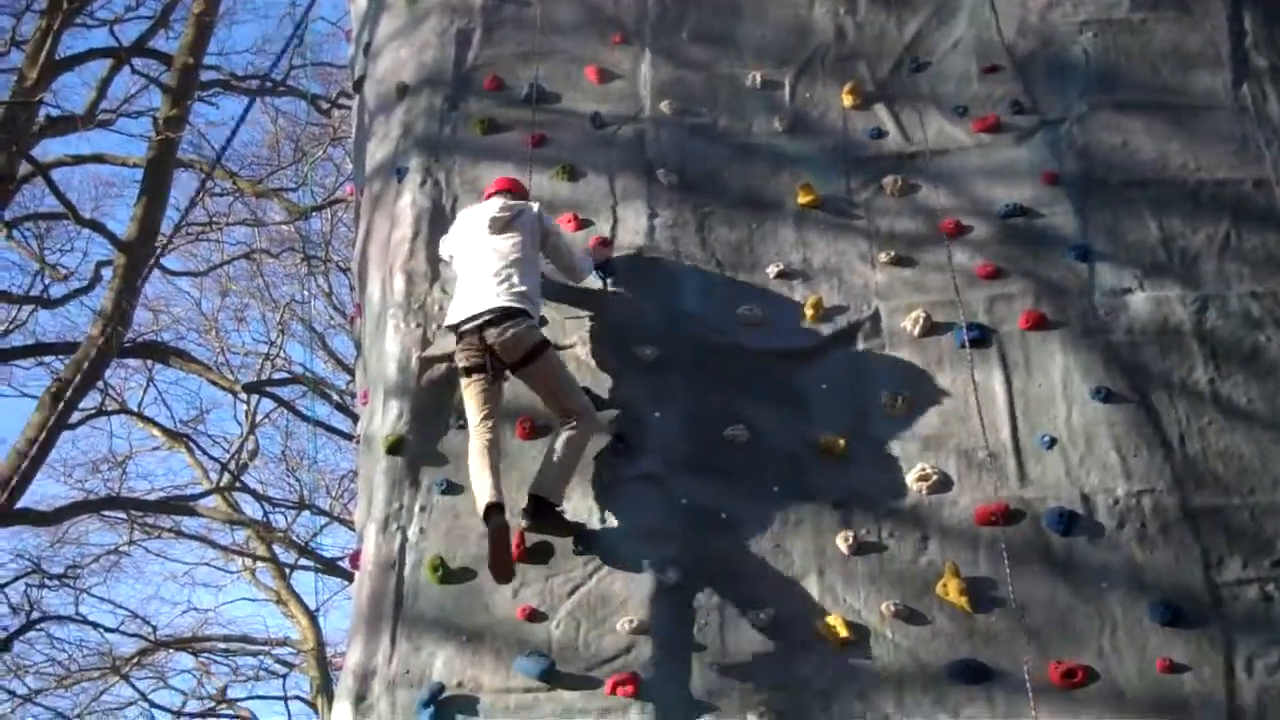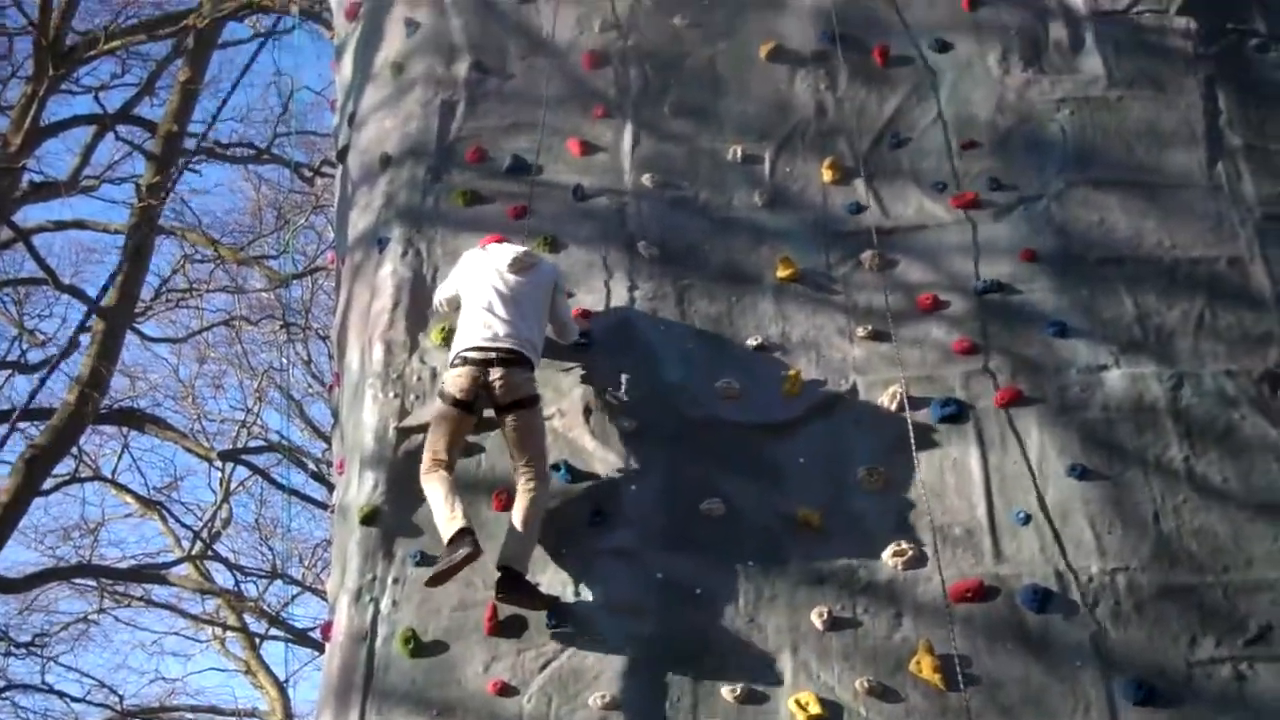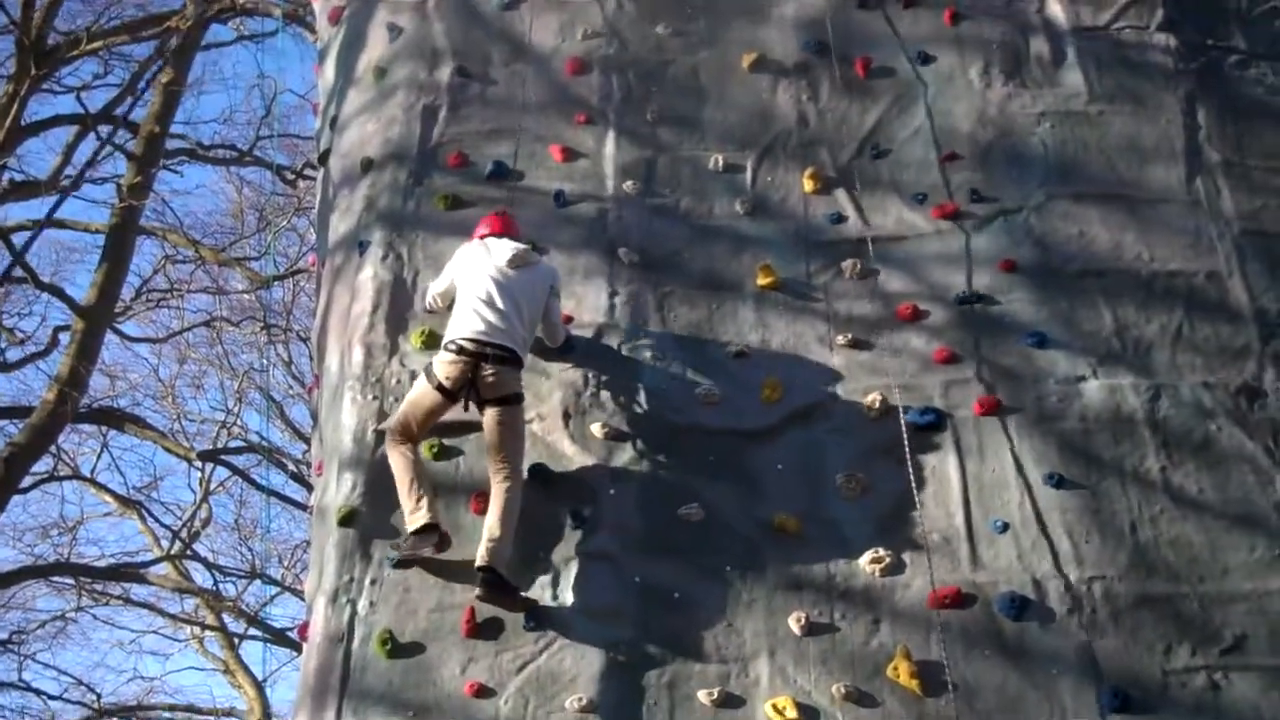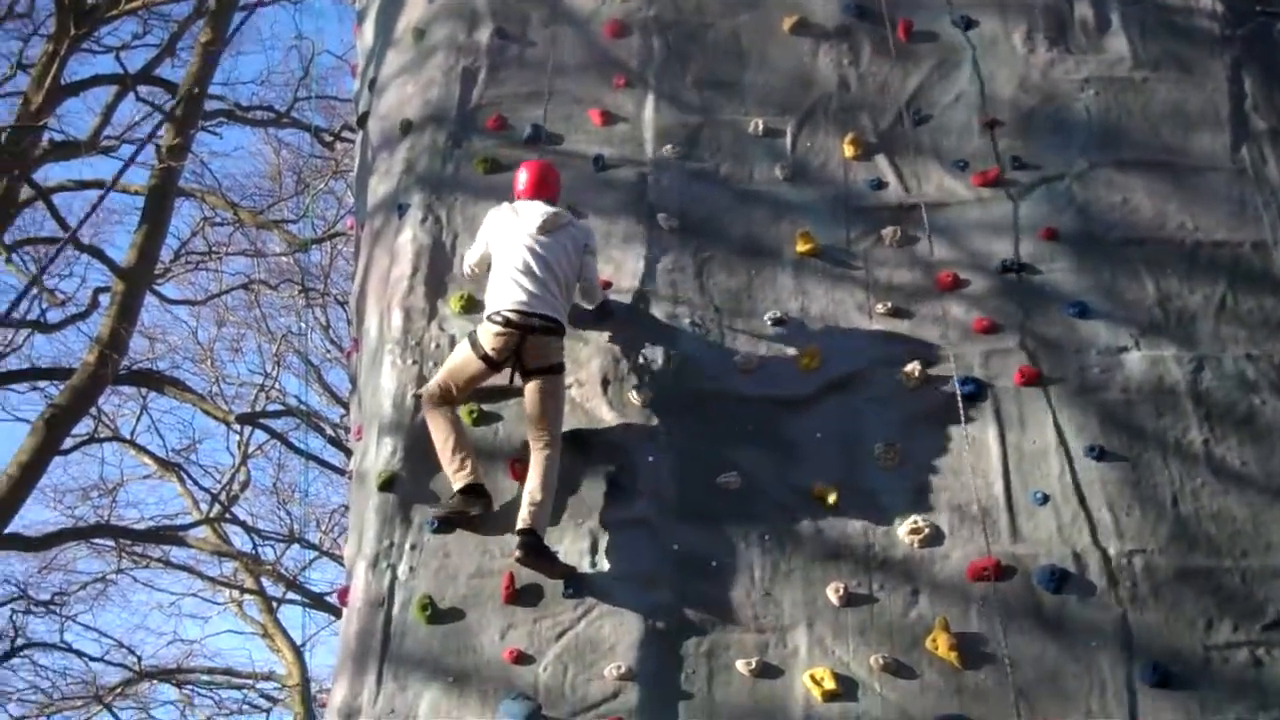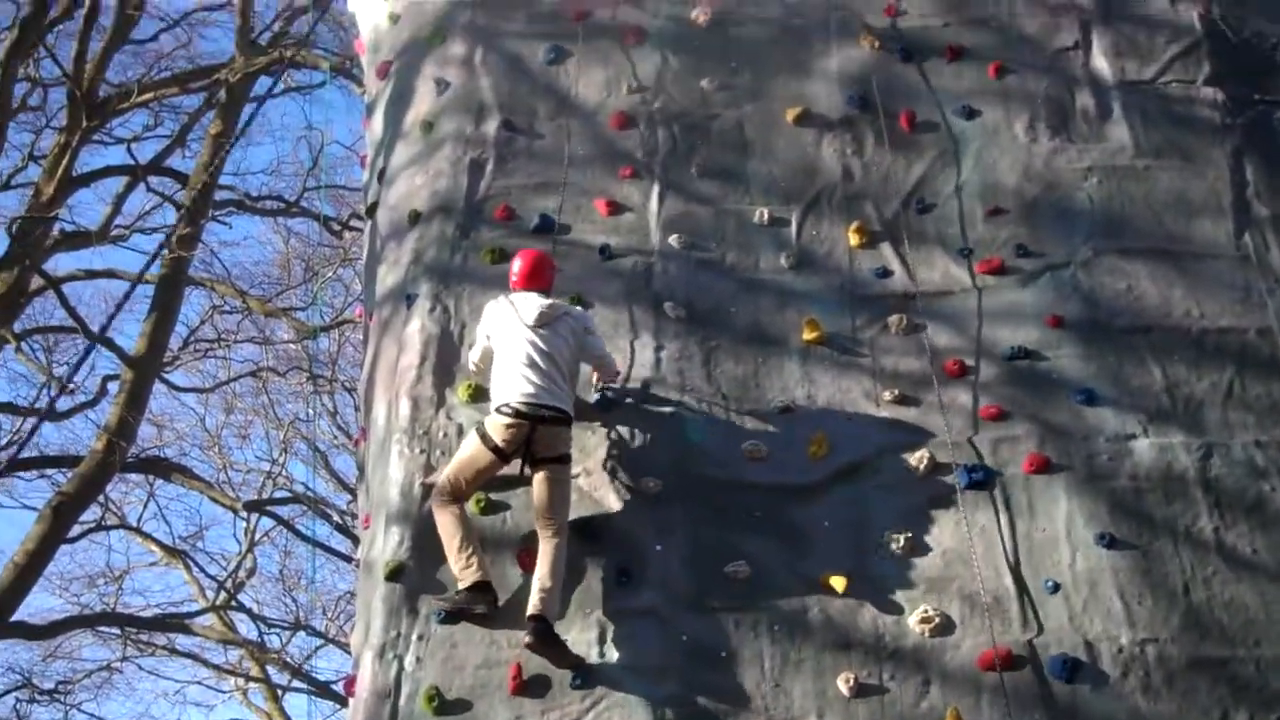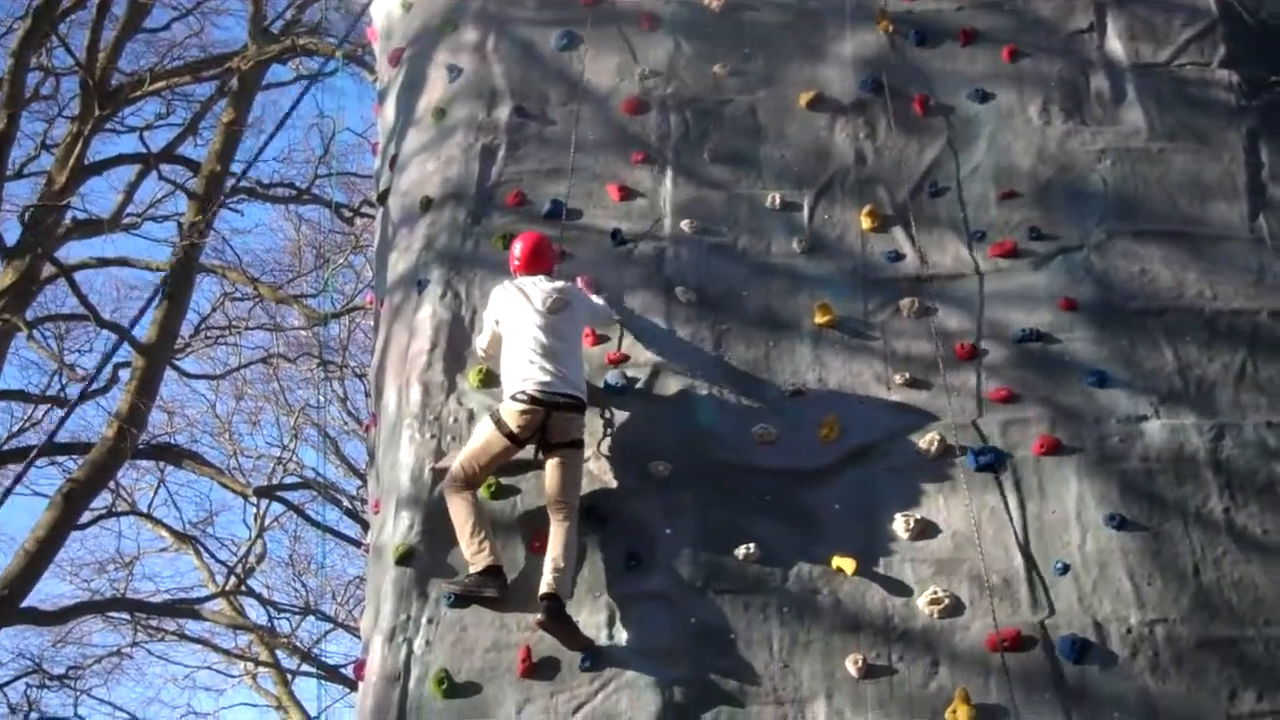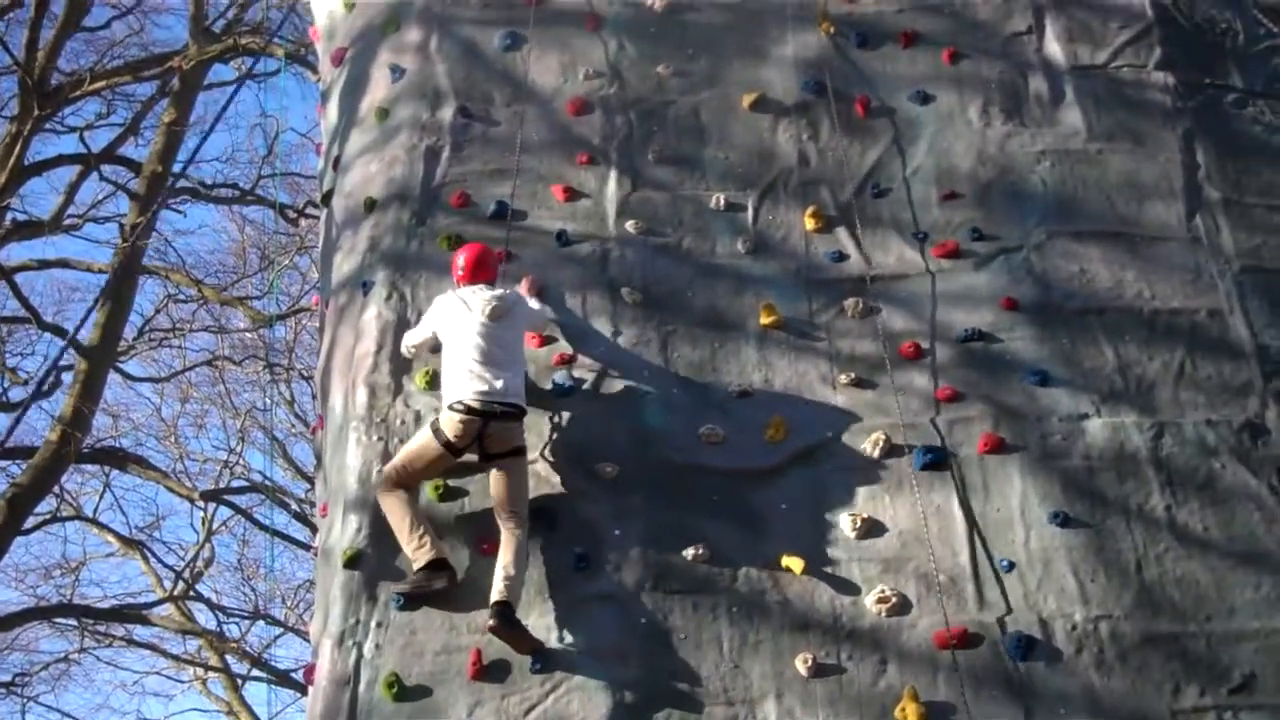
dt=0.4s
person 1, frame 1
left shoulder: (465, 218)
right shoulder: (532, 215)
left elbow: (445, 252)
right elbow: (577, 272)
right wrist: (592, 257)
left hip: (467, 333)
right hip: (514, 325)
left knee: (482, 431)
right knee: (579, 416)
left ankle: (494, 513)
right ankle: (541, 506)
person 1, frame 2
left shoulder: (474, 257)
right shoulder: (548, 270)
left elbow: (441, 301)
right elbow: (568, 334)
right wrist: (578, 324)
left hip: (466, 366)
right hip: (514, 371)
left knee: (435, 467)
right knee: (532, 477)
left ankle: (459, 537)
right ankle: (510, 574)
person 1, frame 3
left shoulder: (470, 251)
right shoulder: (546, 271)
left elbow: (434, 300)
right elbow: (556, 338)
right wrist: (563, 334)
left hip: (457, 356)
right hip: (504, 367)
left knee: (398, 435)
right knee: (505, 476)
left ankle: (424, 529)
right ankle: (491, 571)
person 1, frame 4
left shoulder: (501, 216)
right shoulder: (580, 231)
left elbow: (470, 268)
right elbow: (592, 295)
right wrist: (600, 299)
left hip: (501, 326)
right hip: (547, 336)
left knee: (435, 398)
right knee: (545, 443)
left ankle: (469, 489)
right ankle: (530, 535)
person 1, frame 5
left shoulder: (497, 309)
right shoulder: (574, 317)
left elbow: (476, 365)
right elbow: (607, 371)
right wrist: (607, 379)
left hip: (509, 418)
right hip: (554, 427)
left knee: (445, 494)
right knee: (553, 531)
left ankle: (476, 585)
right ankle: (541, 621)
person 1, frame 6
left shoulder: (504, 294)
right shoulder: (576, 298)
left elbow: (485, 352)
right elbow: (607, 317)
left hip: (523, 405)
right hip: (569, 411)
left knee: (457, 482)
right knee: (564, 514)
left ankle: (486, 570)
right ankle: (552, 600)
person 1, frame 7
left shoulder: (446, 304)
right shoulder: (514, 303)
left elbow: (409, 346)
right elbow: (542, 321)
left hip: (460, 414)
right hip: (507, 420)
left knee: (391, 482)
right knee: (513, 522)
left ankle: (431, 564)
right ankle: (503, 607)
